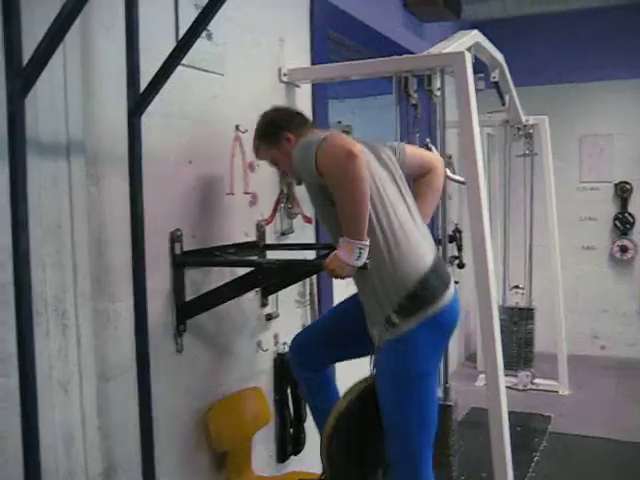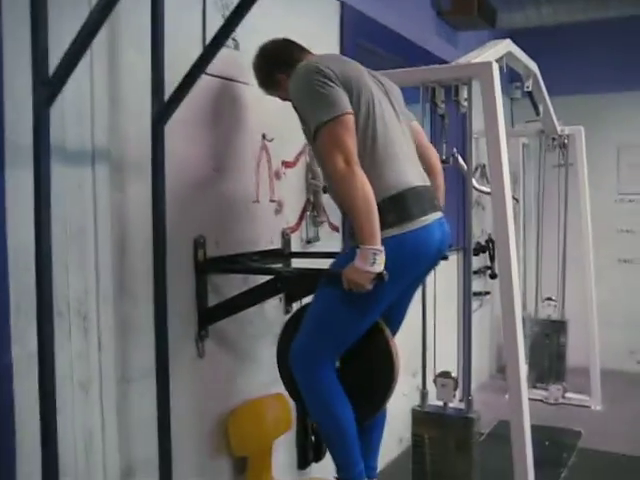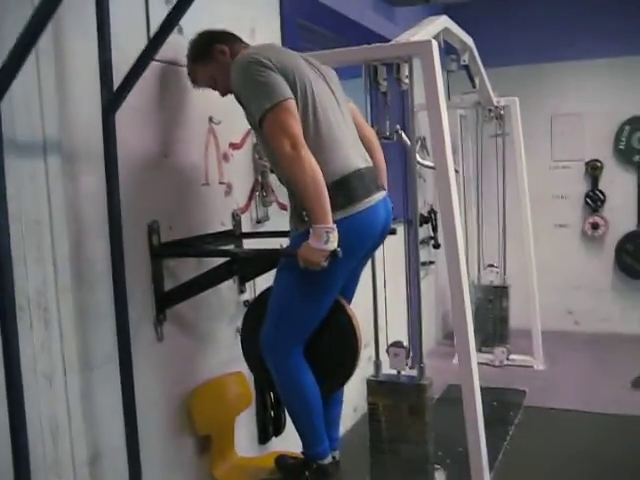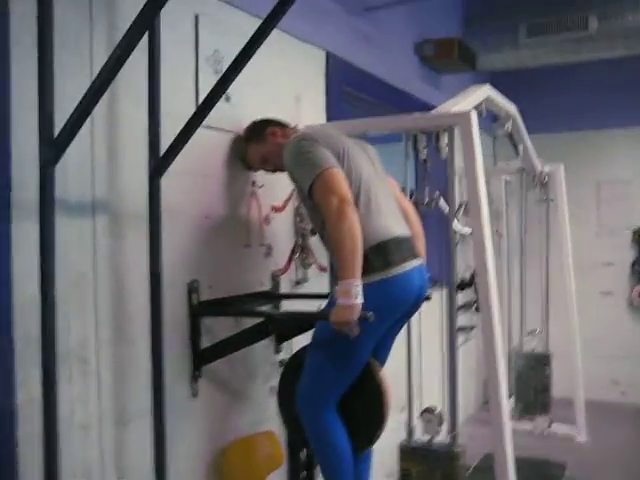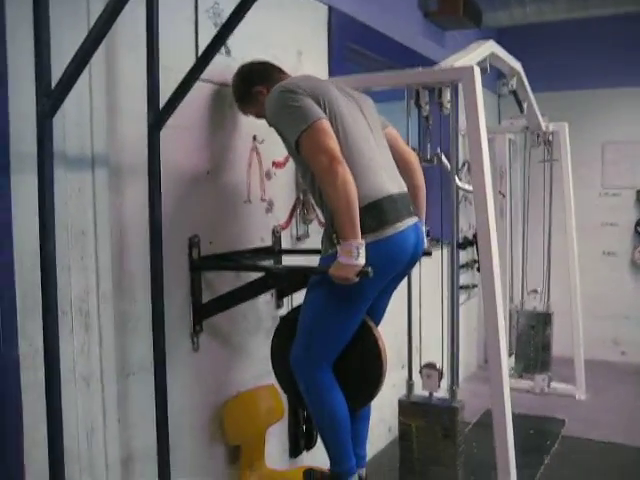
dt=1s
person 1, frame 1
left shoulder: (311, 149)
right shoulder: (377, 148)
left elbow: (348, 156)
right elbow: (433, 165)
left wrist: (353, 246)
left hip: (413, 313)
right hip: (398, 296)
right knee: (305, 352)
person 1, frame 2
left shoulder: (310, 75)
right shoulder: (372, 79)
left elbow: (344, 164)
right elbow: (430, 157)
left wrist: (368, 253)
left hip: (395, 234)
right hip: (429, 226)
left knee: (310, 359)
person 1, frame 3
left shoulder: (250, 65)
right shoulder: (307, 65)
left elbow: (293, 148)
right elbow: (367, 135)
left wrist: (321, 232)
left hip: (342, 217)
right hip: (374, 206)
left knee: (280, 344)
person 1, frame 4
left shoulder: (301, 144)
right shoulder: (352, 145)
left elbow: (341, 207)
right elbow: (407, 209)
left wrist: (349, 293)
left hip: (377, 279)
right hip: (411, 273)
left knee: (315, 401)
person 1, frame 5
left shoulder: (284, 95)
right shoulder: (350, 95)
left elbow: (332, 165)
right elbow: (409, 160)
left wrist: (351, 251)
right wrist: (418, 226)
left hip: (373, 240)
right hip: (405, 231)
left knee: (310, 362)
right knee: (348, 355)
